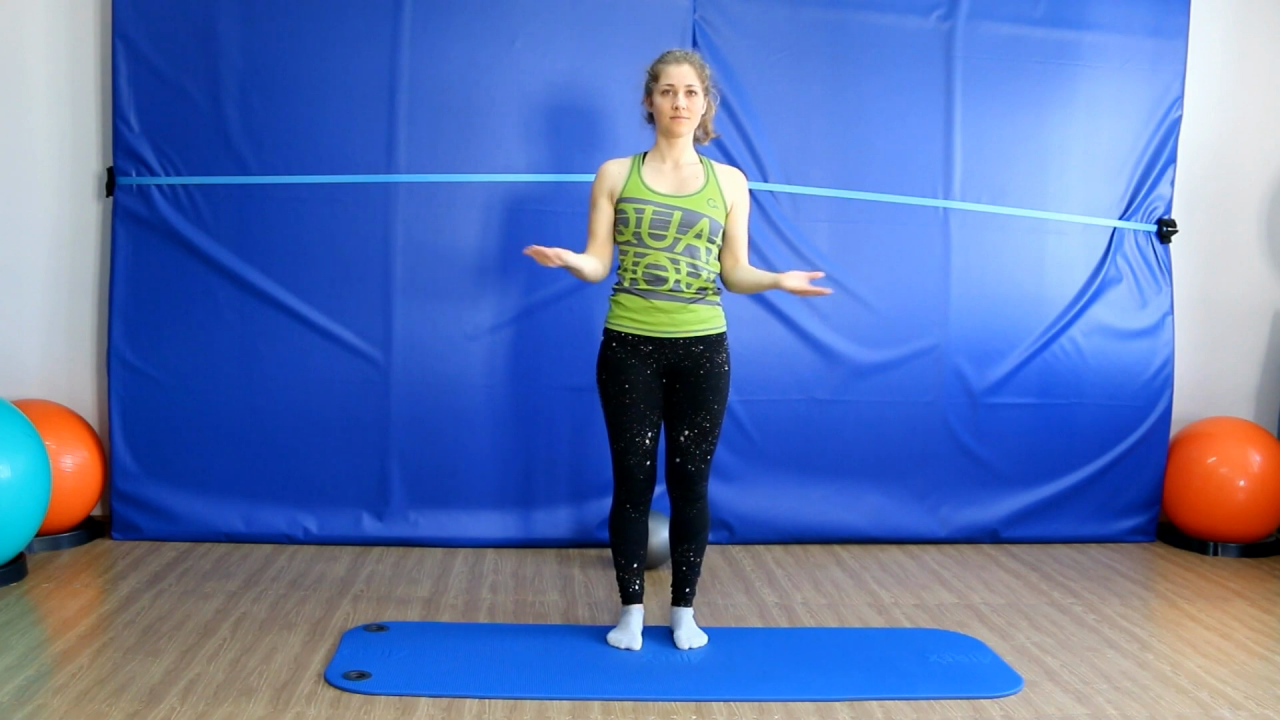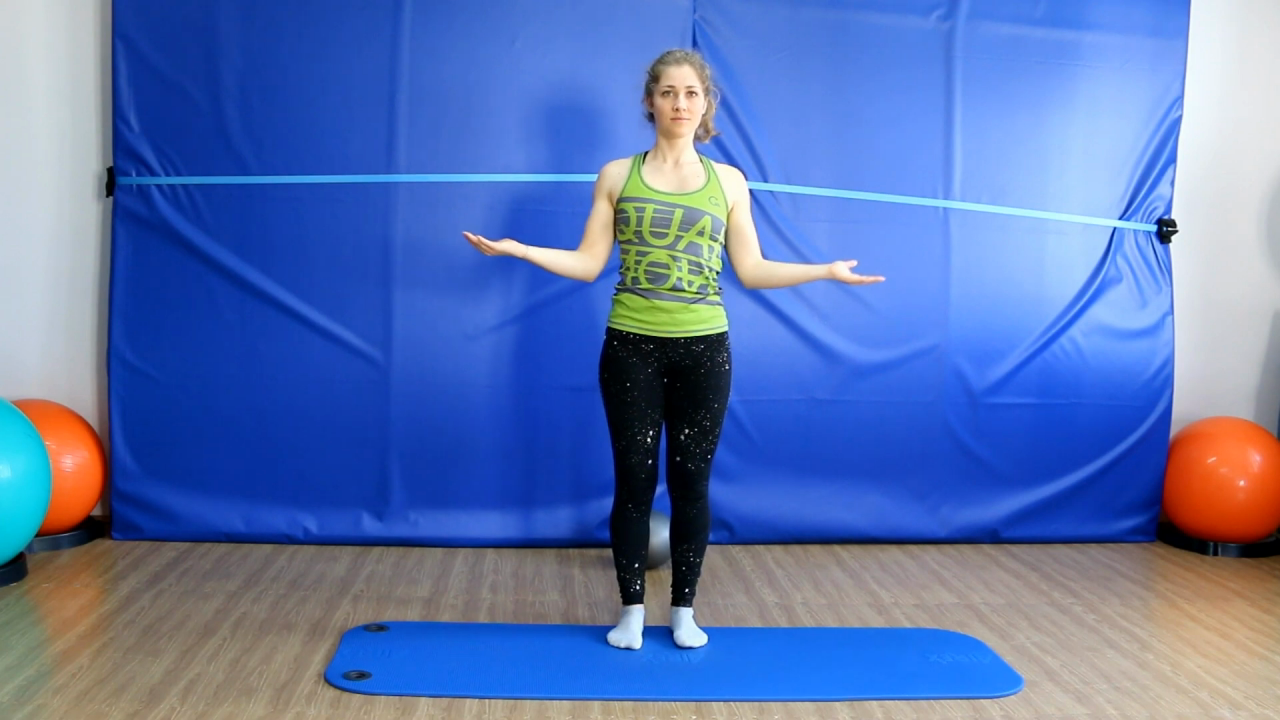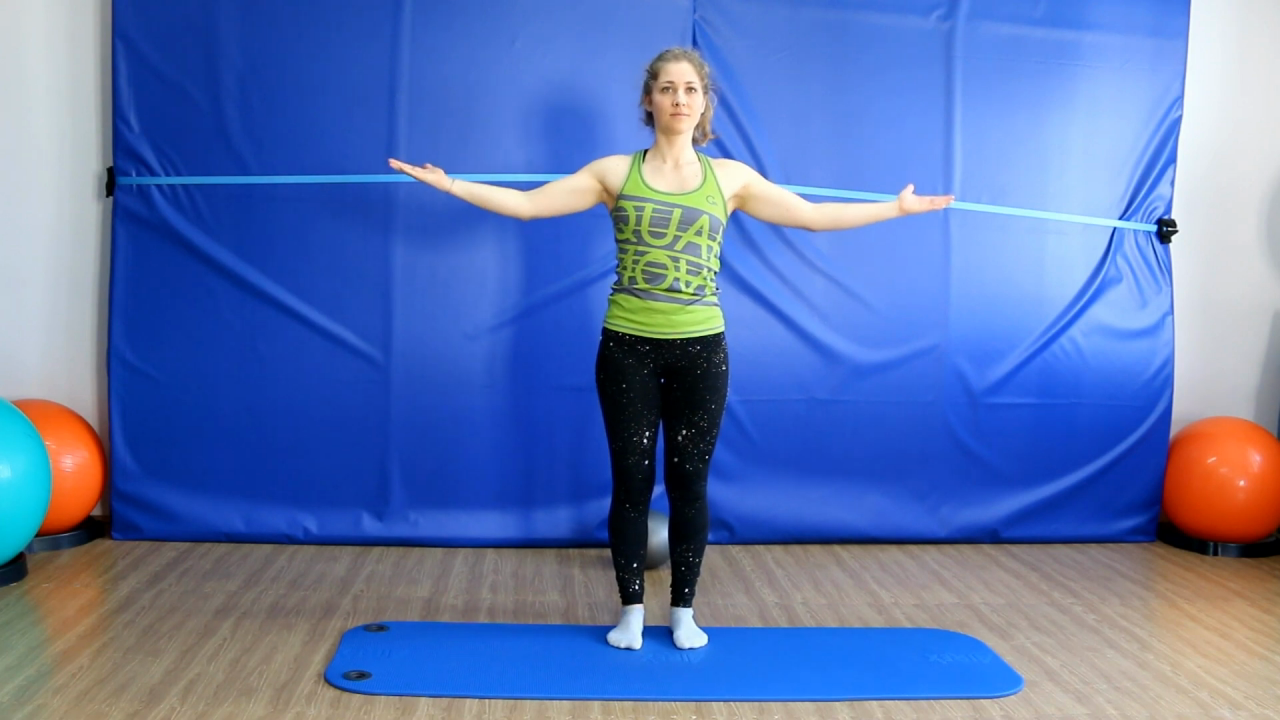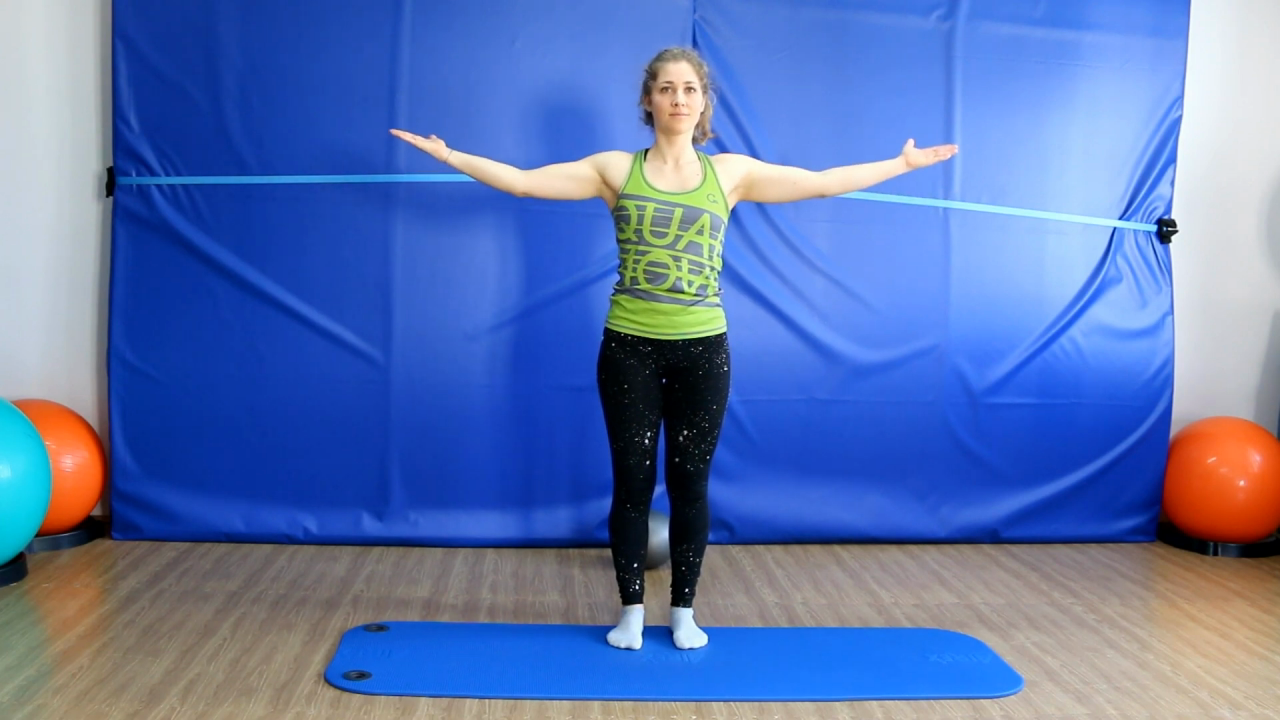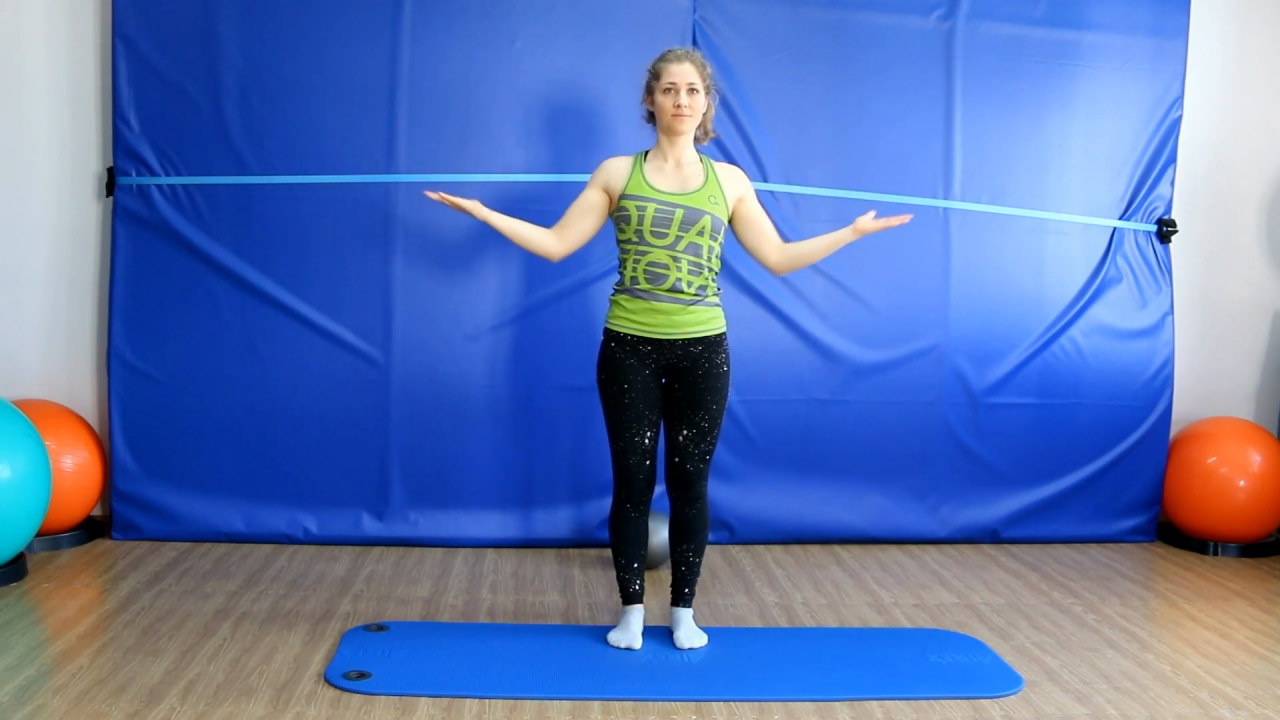
dt=1s
person 1, frame 1
left shoulder: (729, 181)
right shoulder: (615, 174)
left elbow: (735, 271)
right elbow: (596, 262)
left wrist: (777, 279)
right wrist: (570, 260)
left hip: (702, 348)
right hip: (629, 347)
left knee: (690, 482)
right knee: (632, 480)
left ankle: (683, 610)
right ankle: (631, 609)
person 1, frame 2
left shoulder: (729, 181)
right shoulder: (617, 175)
left elbow: (751, 270)
right elbow: (588, 263)
left wrist: (827, 270)
right wrist: (517, 248)
left hip: (704, 348)
right hip: (631, 347)
left knee: (690, 482)
right knee: (633, 480)
left ankle: (683, 610)
right ankle: (631, 609)
person 1, frame 3
left shoulder: (730, 177)
right shoulder: (614, 171)
left elbow: (813, 216)
right elbow: (527, 204)
left wrist: (895, 209)
right wrist: (450, 184)
left hip: (700, 349)
right hip: (627, 348)
left knee: (689, 482)
right knee: (631, 481)
left ankle: (683, 610)
right ankle: (631, 609)
person 1, frame 4
left shoulder: (732, 172)
right shoulder: (614, 168)
left elbow: (825, 182)
right elbow: (522, 181)
left wrist: (902, 164)
right wrist: (448, 155)
left hip: (703, 349)
right hip: (630, 348)
left knee: (690, 482)
right knee: (632, 481)
left ankle: (683, 610)
right ankle: (631, 609)
person 1, frame 5
left shoulder: (729, 181)
right shoulder: (616, 173)
left elbow: (780, 258)
right elbow: (554, 244)
left wrist: (854, 231)
right wrist: (482, 212)
left hip: (702, 350)
right hip: (630, 348)
left knee: (690, 483)
right knee: (632, 481)
left ankle: (684, 610)
right ankle: (631, 609)
